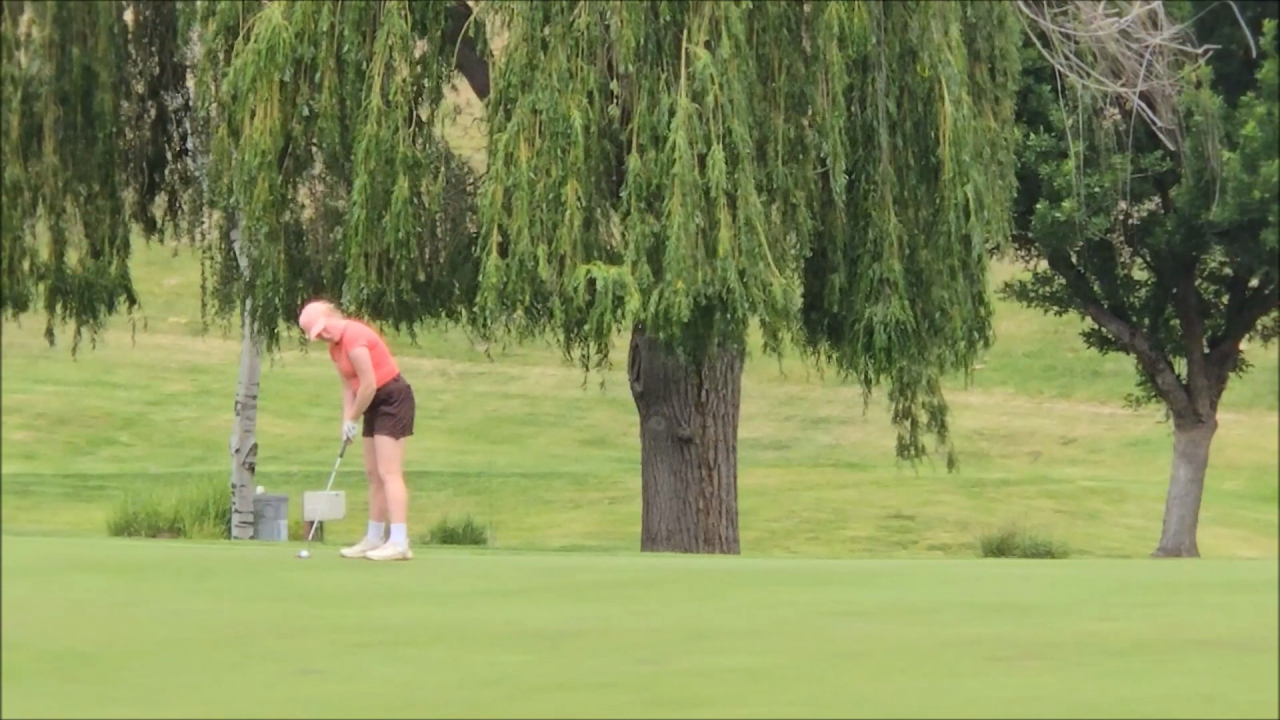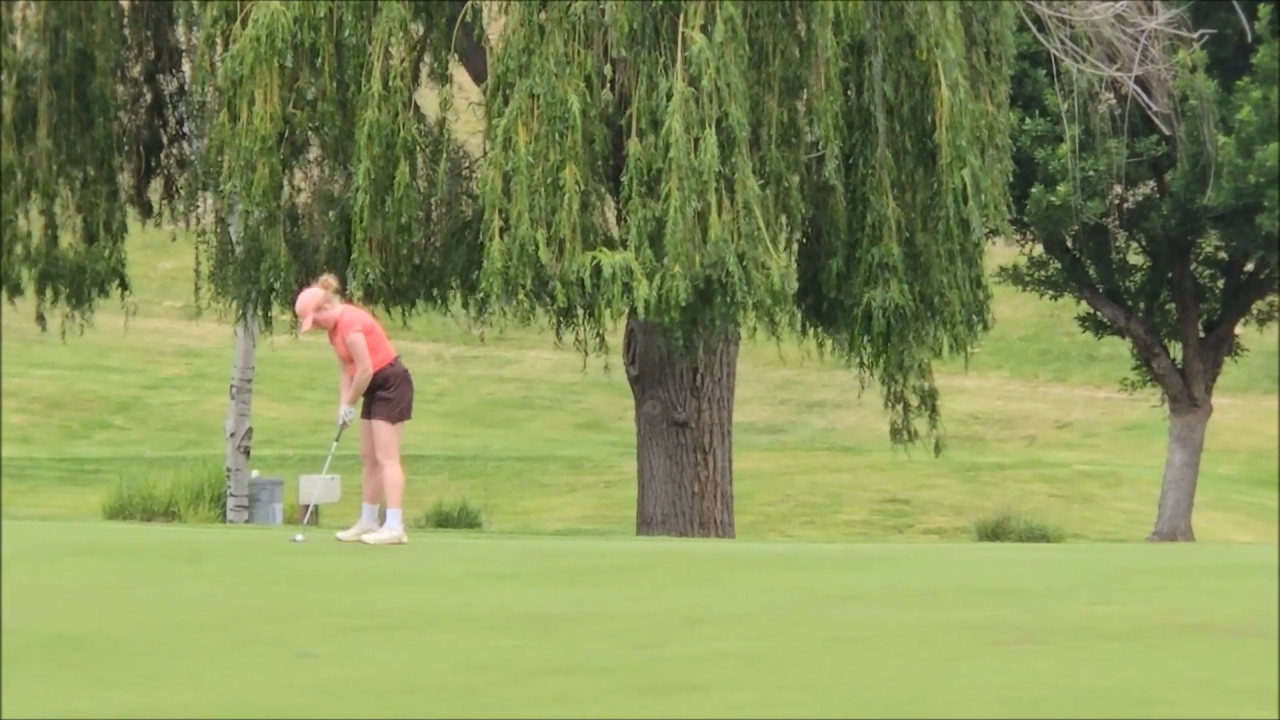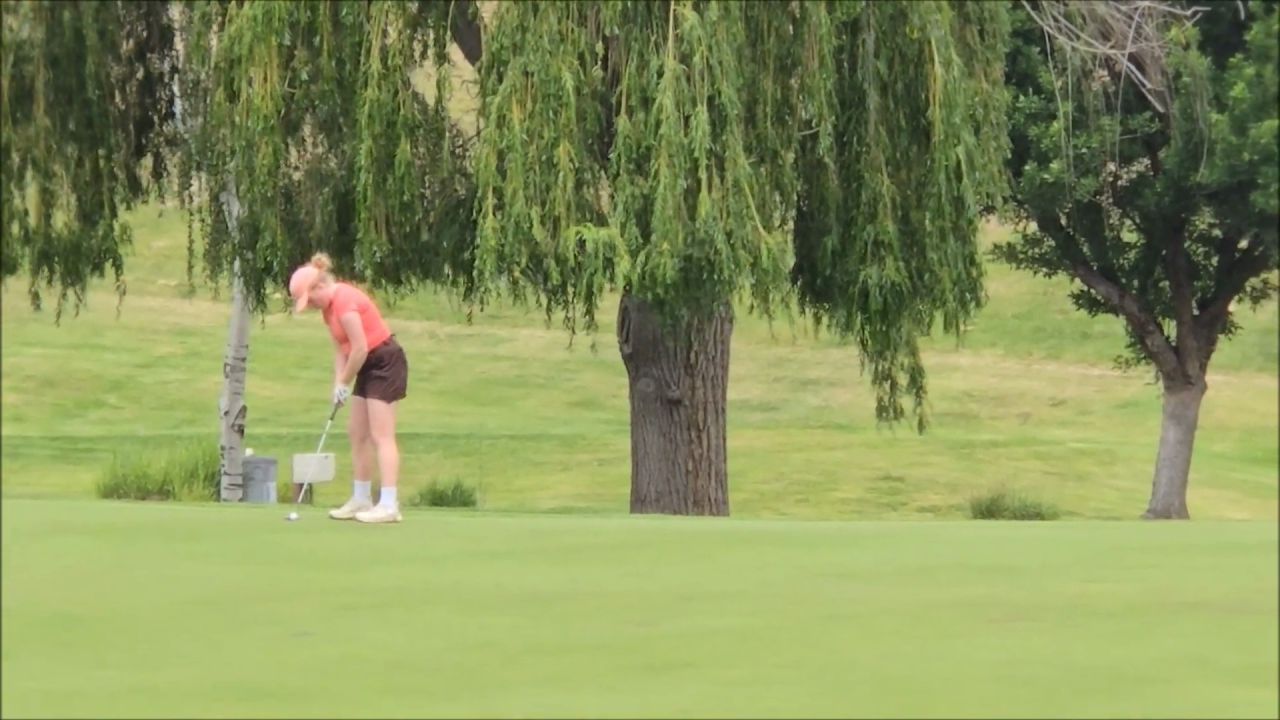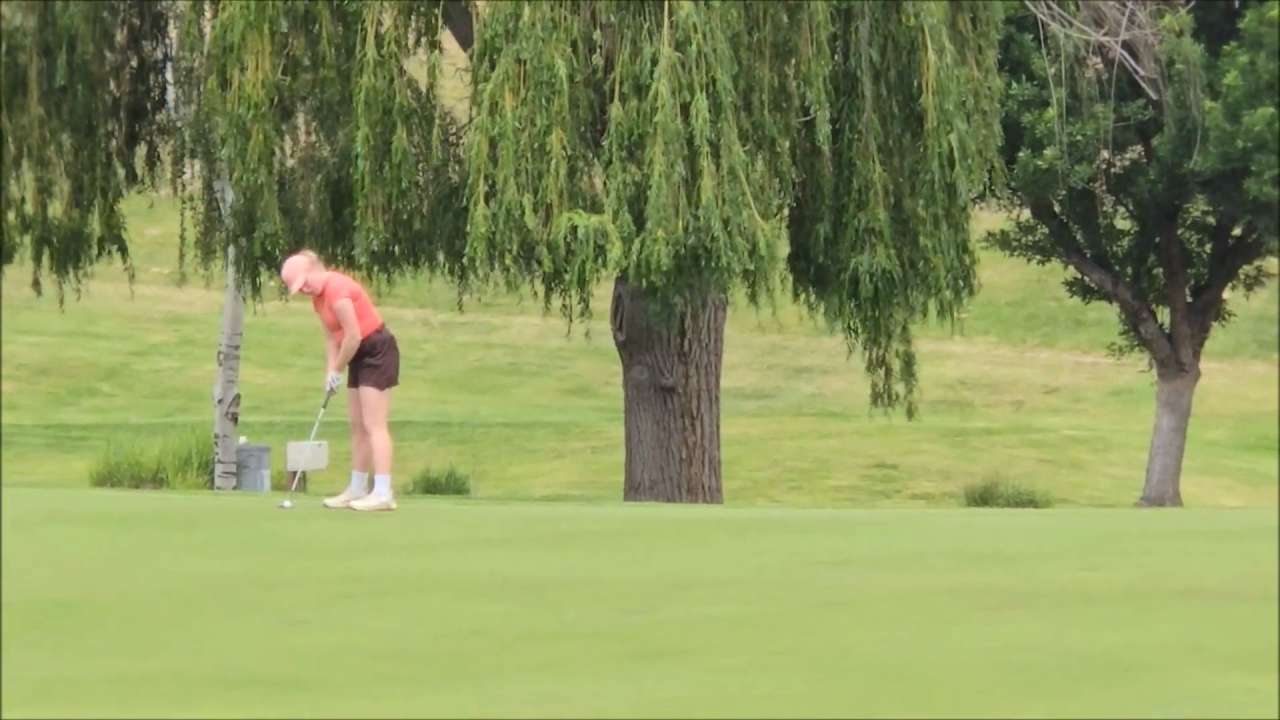
dt=0.7s
person 1, frame 1
left shoulder: (354, 337)
right shoulder: (336, 345)
left elbow: (369, 385)
right elbow: (349, 385)
left wrist: (352, 418)
right wrist: (347, 420)
left hip: (393, 401)
right hip: (376, 405)
left knee: (388, 473)
right knee: (374, 475)
left ankle: (399, 542)
right ankle: (374, 538)
person 1, frame 2
left shoulder: (349, 322)
right shoulder: (335, 328)
left elbow: (365, 370)
right elbow: (347, 369)
left wrist: (349, 403)
right wrist: (344, 405)
left hip: (391, 385)
right hip: (375, 389)
left knee: (386, 458)
right knee: (368, 458)
left ankle: (394, 527)
right ankle: (368, 522)
person 1, frame 3
left shoulder: (344, 301)
right shoulder: (328, 307)
left elbow: (360, 349)
right elbow: (341, 348)
left wrist: (344, 382)
right wrist: (339, 383)
left hip: (385, 364)
right hip: (368, 367)
left knee: (380, 436)
right knee: (357, 435)
left ankle: (389, 505)
right ankle: (361, 499)
person 1, frame 4
left shoulder: (336, 288)
right shoulder: (319, 297)
left elbow: (353, 335)
right elbow: (333, 336)
left wrist: (336, 369)
right wrist: (331, 371)
left hip: (377, 352)
right hip: (360, 356)
left knee: (373, 424)
right knee: (358, 426)
left ankle: (383, 493)
right ankle: (357, 489)
